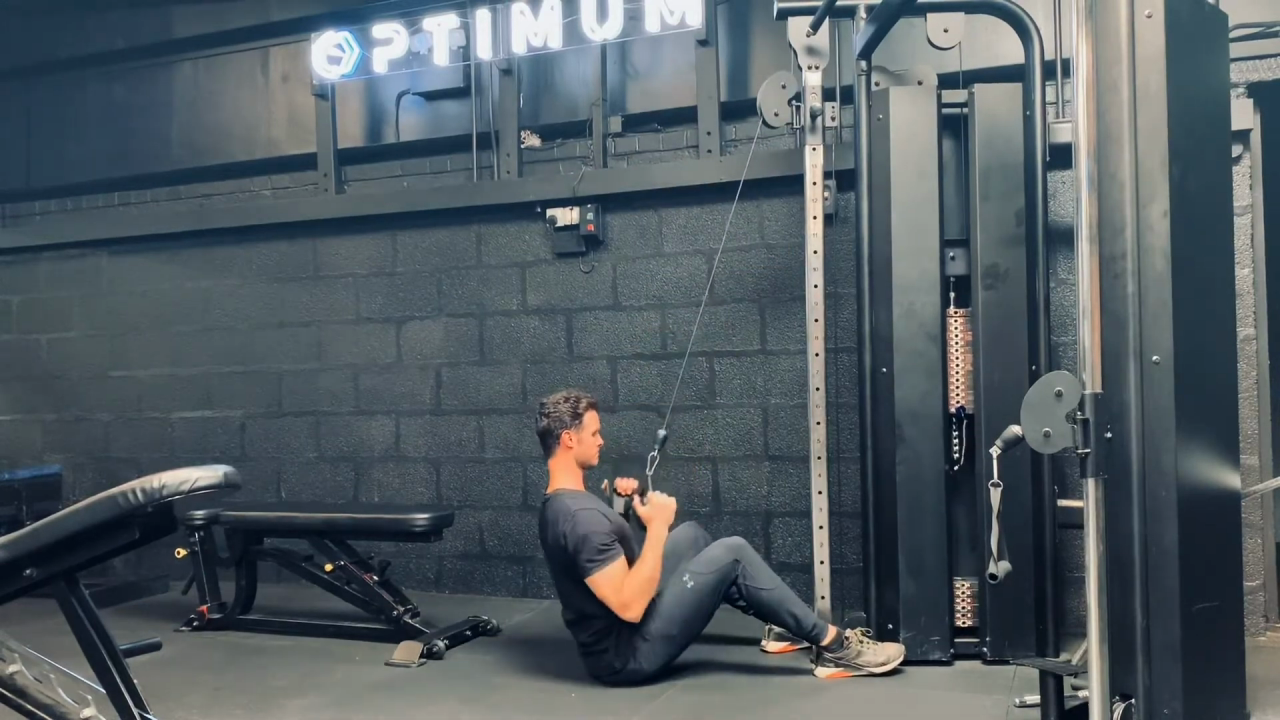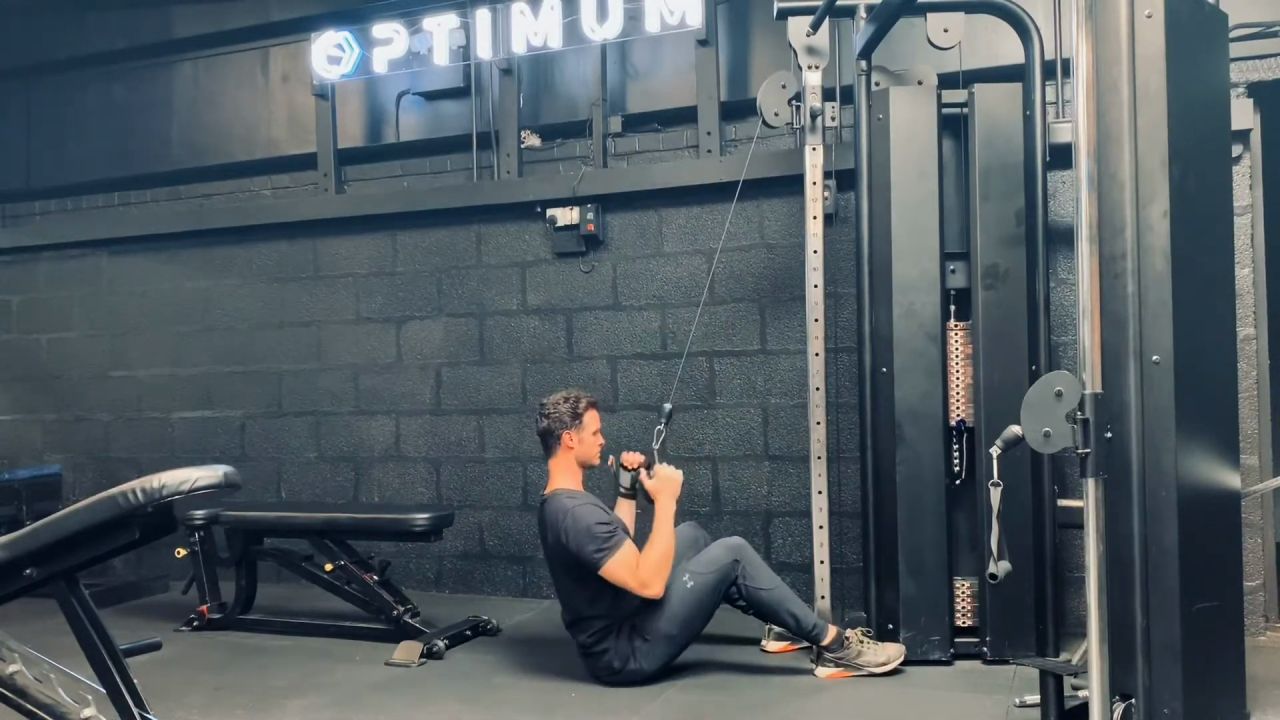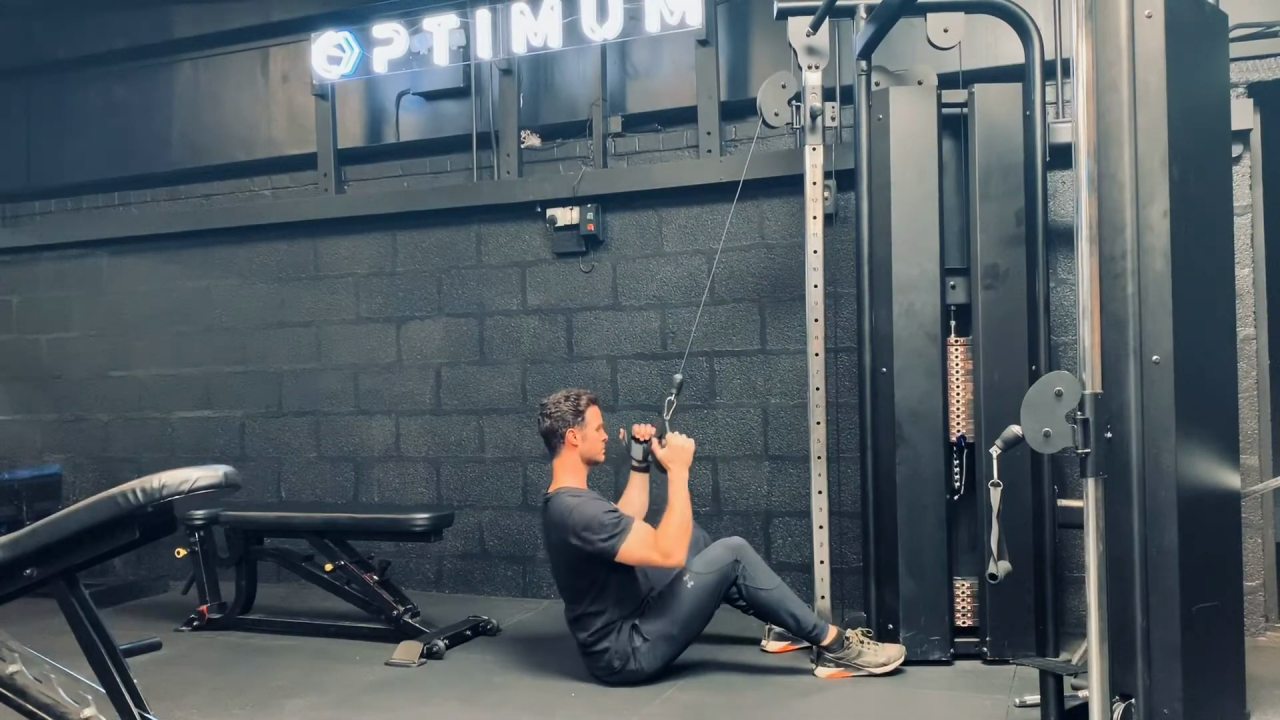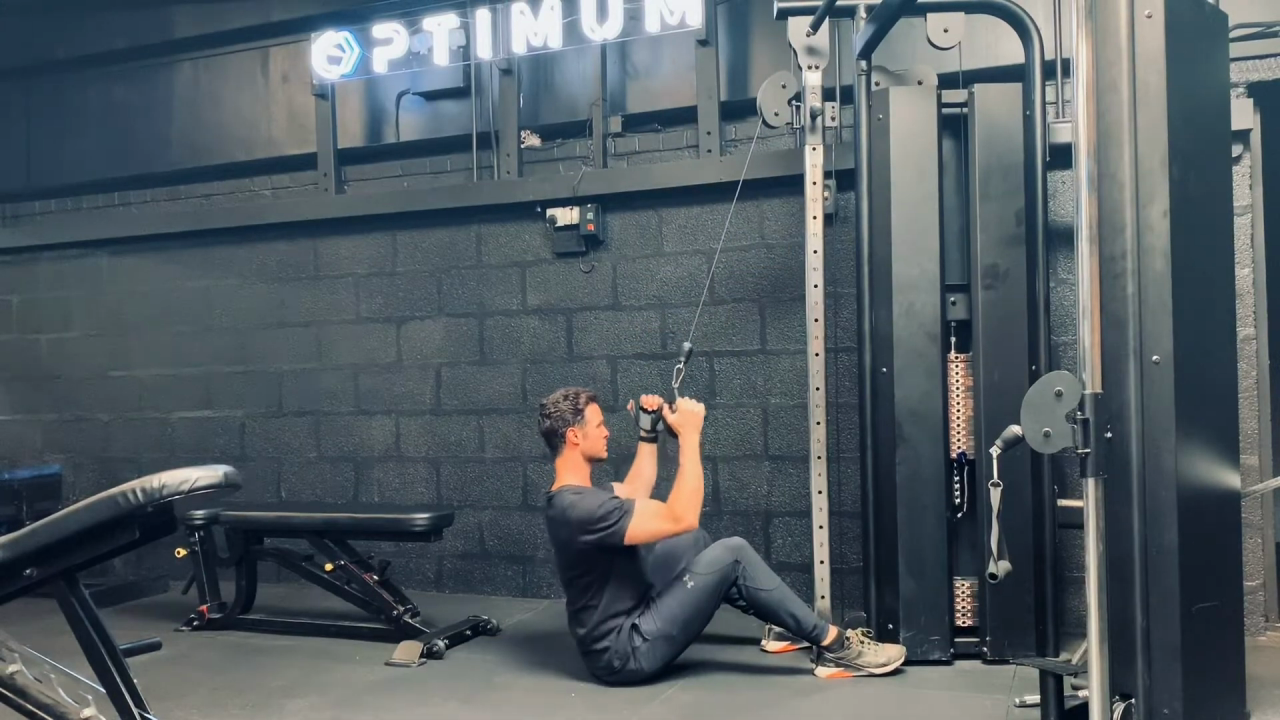
dt=0.4s
person 1, frame 1
left shoulder: (561, 504)
right shoulder: (578, 516)
right elbow: (630, 607)
left wrist: (623, 510)
right wrist: (657, 526)
left hip: (615, 635)
right hip: (626, 653)
left knee: (691, 535)
right knee: (731, 553)
left ankle: (782, 625)
right ankle: (833, 647)
person 1, frame 2
left shoulder: (561, 503)
right shoulder: (576, 514)
right elbow: (650, 583)
left wrist: (627, 489)
right wrist: (664, 501)
left hip: (620, 625)
right hip: (625, 653)
left knee: (691, 535)
right knee: (732, 553)
left ankle: (783, 625)
right ankle: (834, 646)
person 1, frame 3
left shoulder: (565, 500)
right shoulder: (579, 511)
left elbow: (628, 524)
right elbow: (671, 554)
left wrist: (640, 463)
right wrist: (677, 470)
left hip: (621, 623)
right hip: (626, 652)
left knee: (693, 537)
right knee: (731, 553)
left ankle: (783, 625)
right ankle: (834, 647)
person 1, frame 4
left shoulder: (572, 496)
right shoulder: (582, 508)
left elbow: (635, 493)
right elbow: (682, 517)
left wrist: (649, 432)
right wrist: (689, 435)
left hip: (624, 619)
right hip: (626, 651)
left knee: (695, 542)
right knee: (731, 553)
left ankle: (783, 626)
right ankle: (834, 646)
